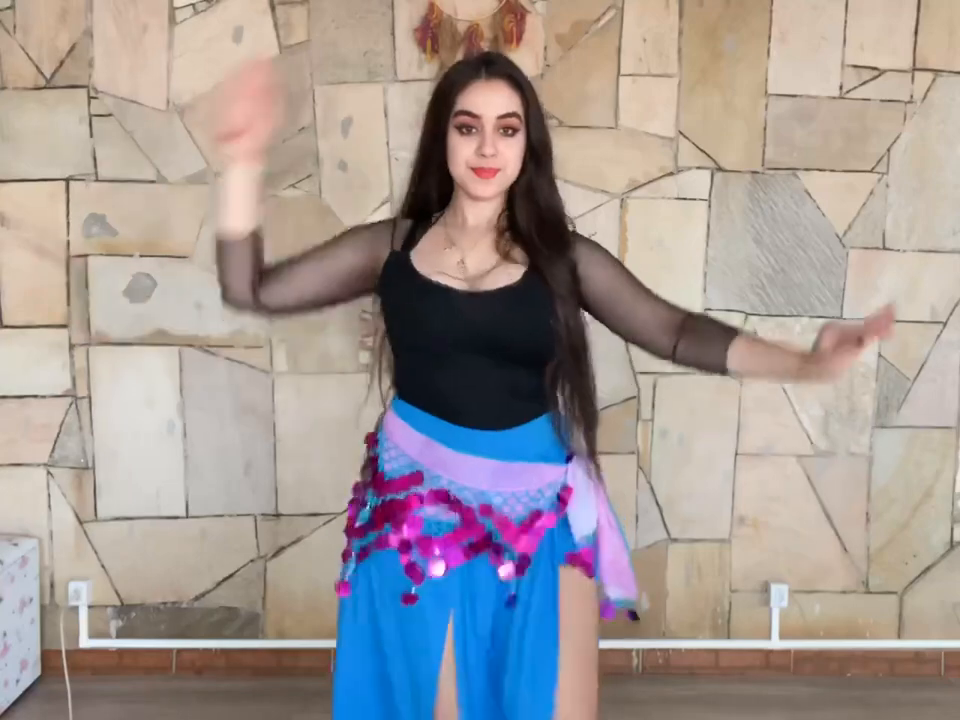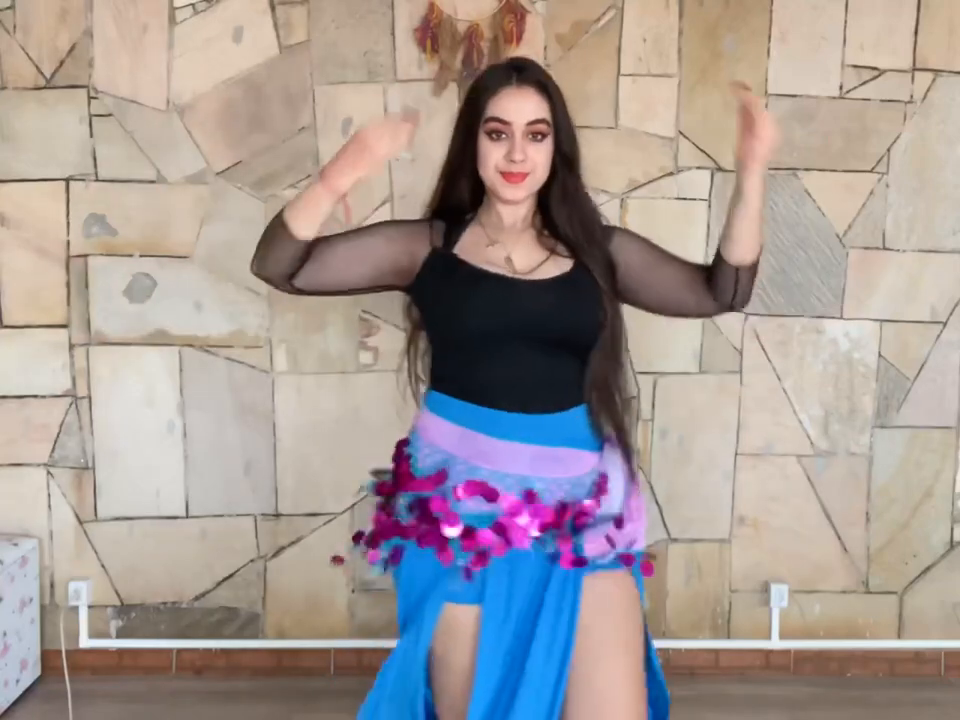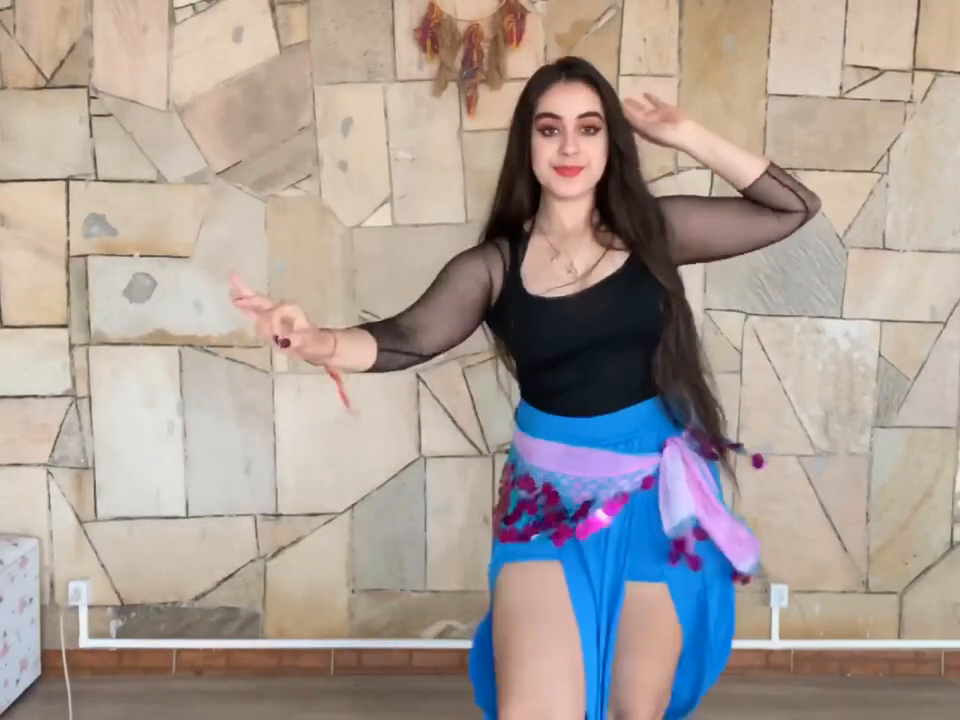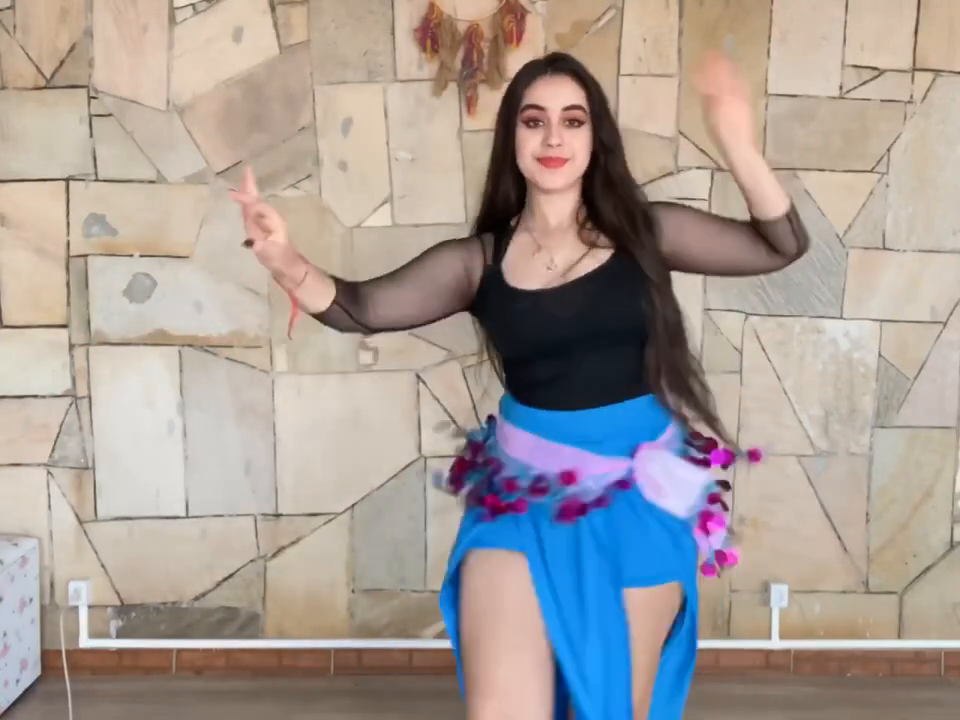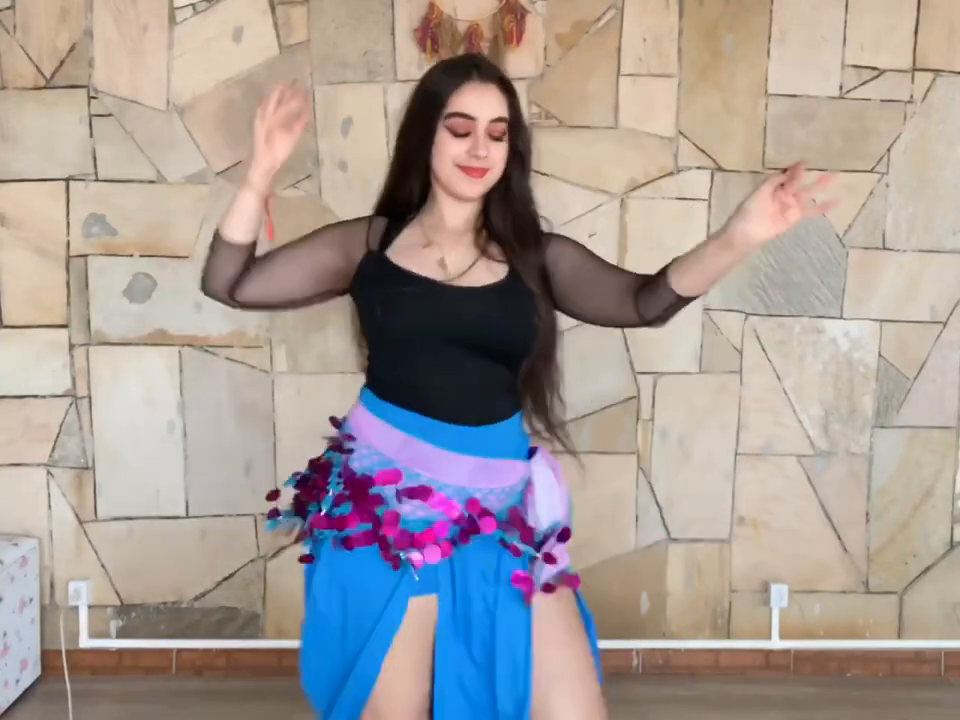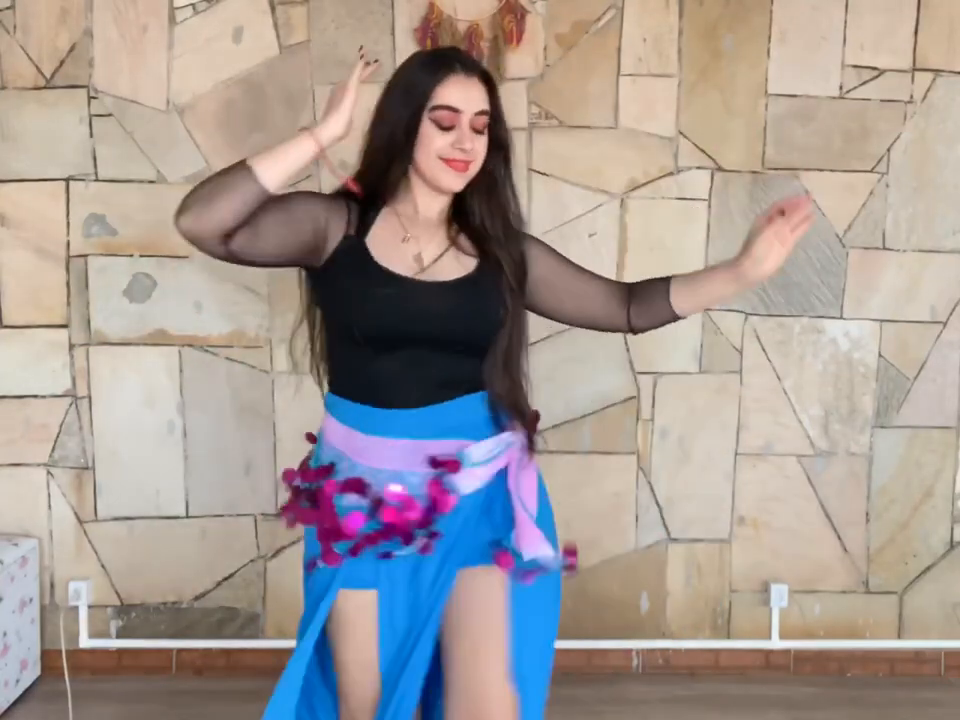
dt=0.5s
person 1, frame 1
left shoulder: (562, 256)
right shoulder: (392, 247)
left elbow: (677, 334)
right elbow: (253, 291)
left wrist: (806, 362)
right wrist: (245, 162)
left hip: (539, 518)
right hip: (417, 516)
person 1, frame 2
left shoulder: (596, 249)
right shoulder: (428, 247)
left elbow: (720, 291)
right elbow: (274, 267)
left wrist: (749, 173)
right wrist: (336, 180)
left hip: (580, 509)
right hip: (461, 511)
person 1, frame 3
left shoulder: (652, 232)
right shoulder: (492, 266)
left elbow: (795, 208)
right elbow: (408, 339)
left wrist: (682, 133)
right wrist: (319, 343)
left hip: (658, 500)
right hip: (549, 503)
person 1, frame 4
left shoulder: (643, 231)
right shoulder: (477, 257)
left elbow: (781, 246)
right elbow: (362, 306)
left wrist: (735, 142)
right wrist: (289, 265)
left hip: (639, 501)
right hip: (521, 495)
person 1, frame 5
left shoulder: (537, 255)
right shoulder: (369, 243)
left elbow: (640, 300)
right elbow: (228, 284)
left wrist: (736, 239)
right wrist: (261, 174)
left hip: (502, 515)
right hip: (388, 510)
person 1, frame 6
left shoulder: (503, 250)
right shoulder: (336, 227)
left elbow: (630, 306)
right elbow: (202, 224)
left wrist: (742, 272)
right wrist: (319, 135)
left hip: (479, 498)
right hip: (362, 506)
